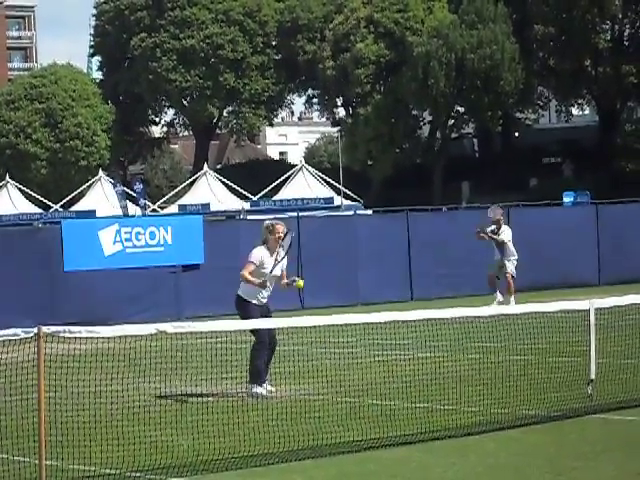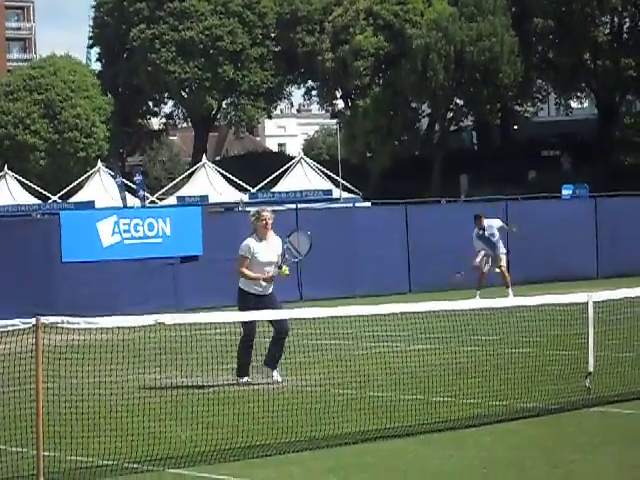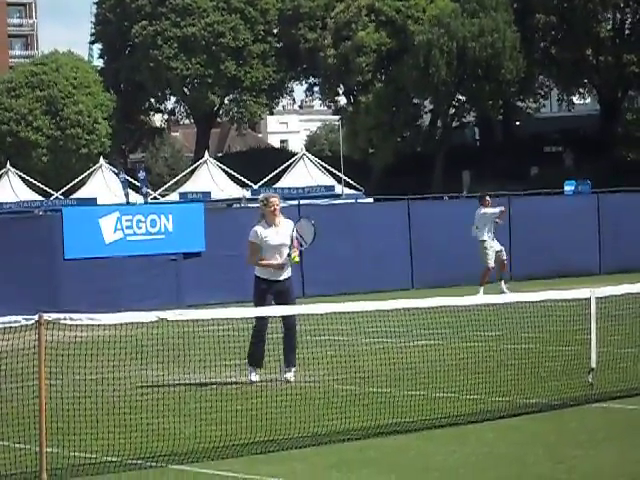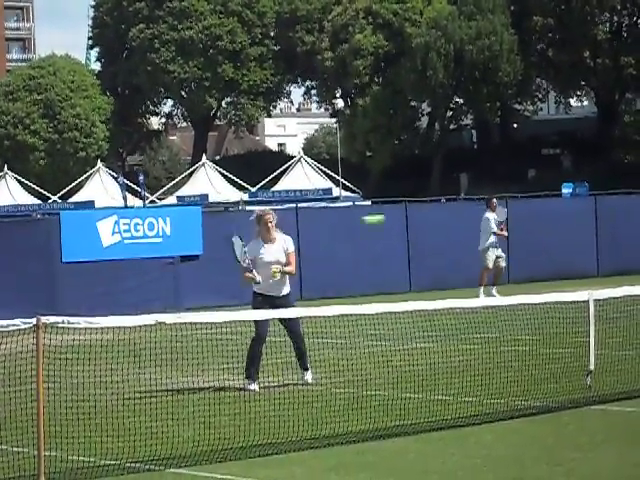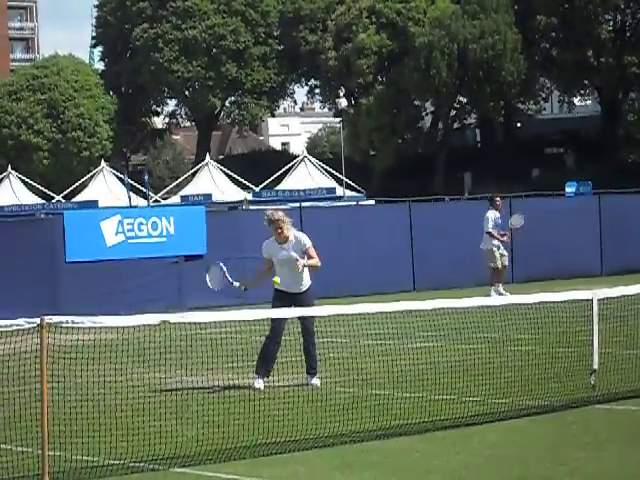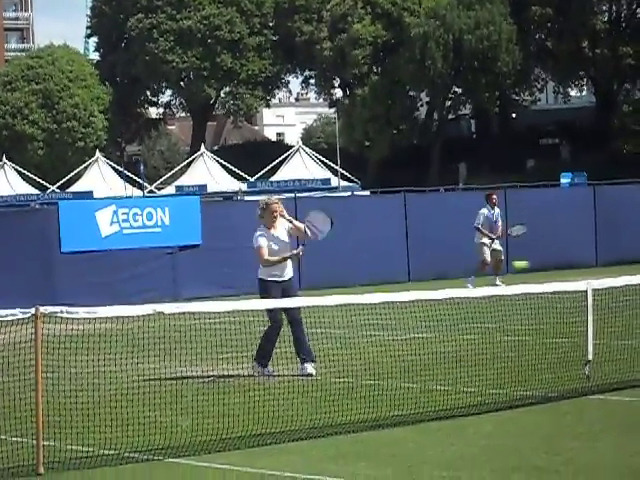
dt=0.4s
person 1, frame 1
left shoulder: (282, 255)
right shoulder: (259, 253)
left elbow: (281, 281)
right elbow: (243, 275)
left wrist: (290, 282)
right wrist: (256, 282)
left hip: (262, 303)
right hip: (247, 302)
left knee: (271, 341)
right knee: (262, 338)
left ankle: (261, 381)
right ankle: (255, 384)
person 1, frame 2
left shoulder: (277, 241)
right shoulder: (249, 244)
right elbow: (241, 270)
right wrist: (261, 277)
left hip: (267, 294)
right hip: (248, 294)
left knee: (283, 329)
right knee: (249, 334)
left ankle: (271, 366)
right ankle: (242, 374)
person 1, frame 3
left shoulder: (289, 224)
right shoulder: (257, 230)
left elbow: (294, 249)
right elbow: (252, 259)
left wrist: (294, 255)
right wrist: (273, 264)
left hip: (285, 281)
right hip: (263, 281)
left knee: (290, 323)
right knee: (261, 324)
left ankle: (289, 367)
right ankle: (254, 367)
person 1, frame 4
left shoulder: (286, 240)
right shoulder: (252, 246)
left elbow: (292, 269)
right elbow: (246, 273)
left wrist: (280, 269)
right wrist: (252, 277)
left hip: (283, 295)
right hip: (261, 297)
left knee: (296, 334)
right knee: (260, 334)
left ankle: (305, 368)
right ankle: (251, 378)
person 1, frame 5
left shoulder: (300, 238)
right shoulder: (268, 246)
left elbow: (317, 262)
right elbow: (269, 269)
left wrist: (304, 262)
right wrist: (253, 282)
left hip: (303, 291)
right hip: (282, 293)
left knee: (308, 331)
right knee: (275, 332)
left ankle: (312, 374)
right ankle: (260, 375)
person 1, frame 6
left shoulder: (285, 224)
right shoulder: (260, 235)
left elbow: (305, 233)
right elbow: (264, 261)
left wrist: (288, 219)
right wrist: (288, 256)
left hip: (287, 280)
right hip: (269, 282)
left knee: (296, 320)
right knee: (276, 322)
left ankle: (306, 362)
right ankle: (260, 363)
